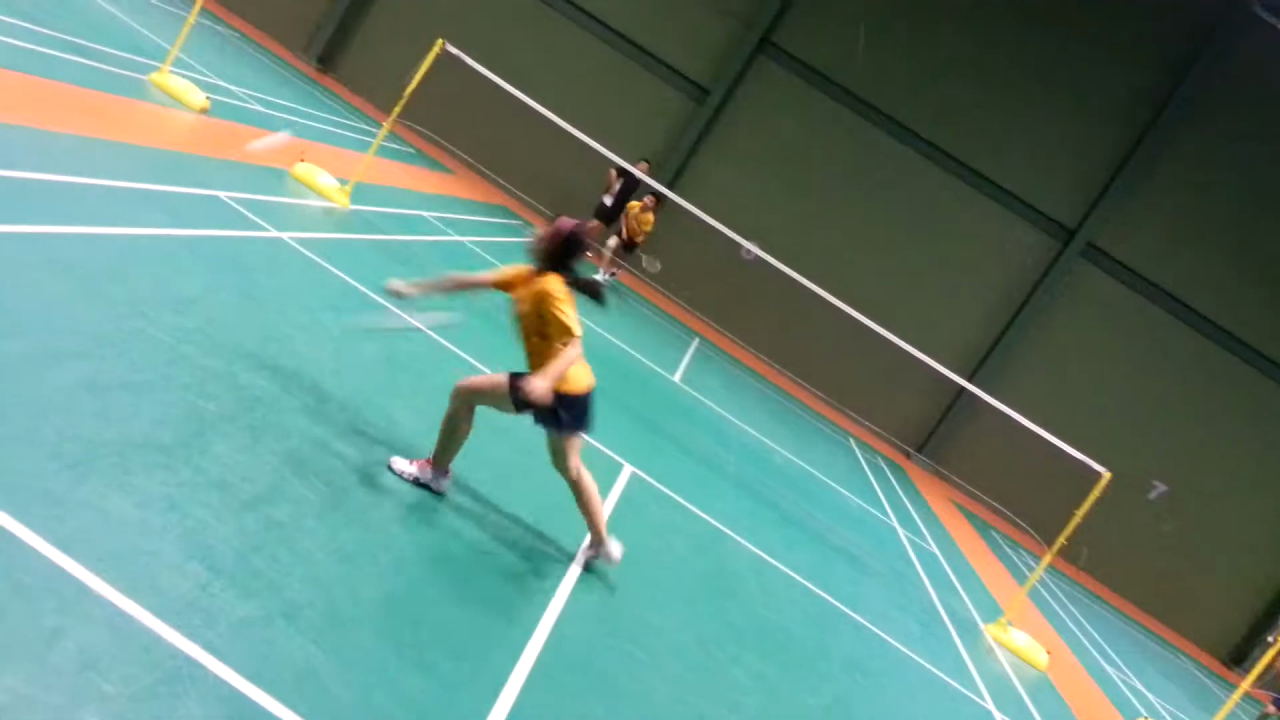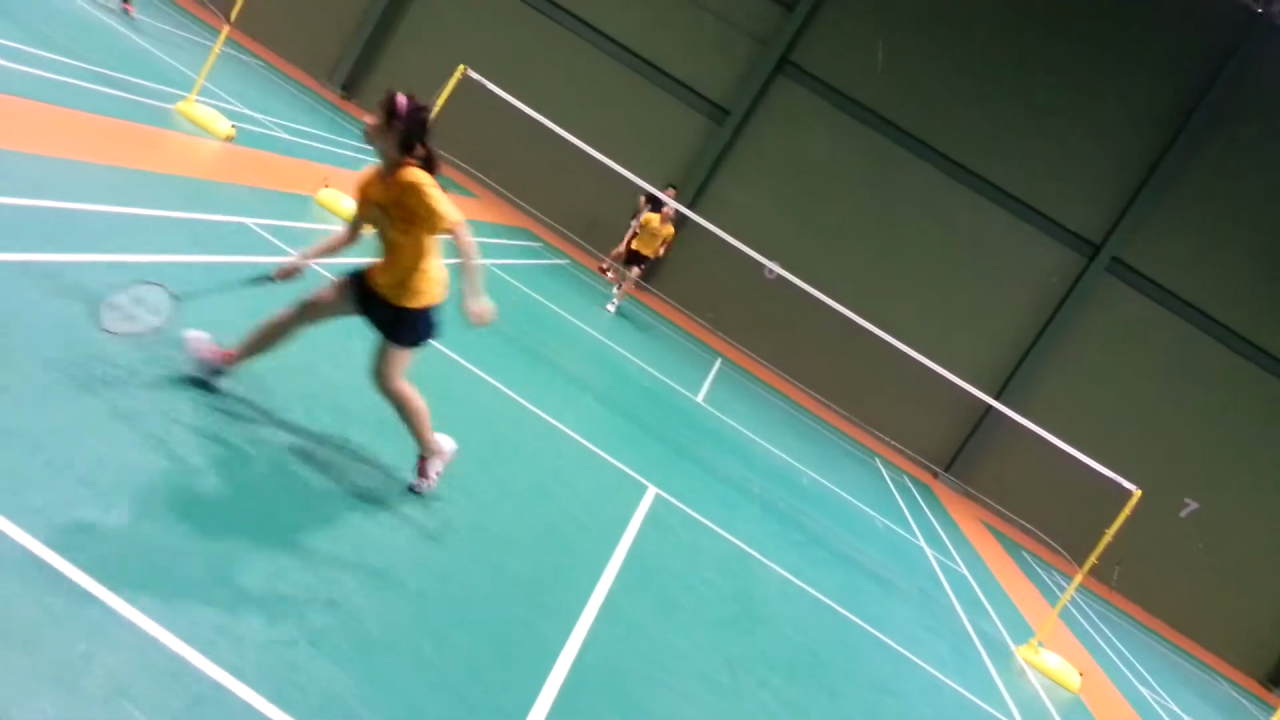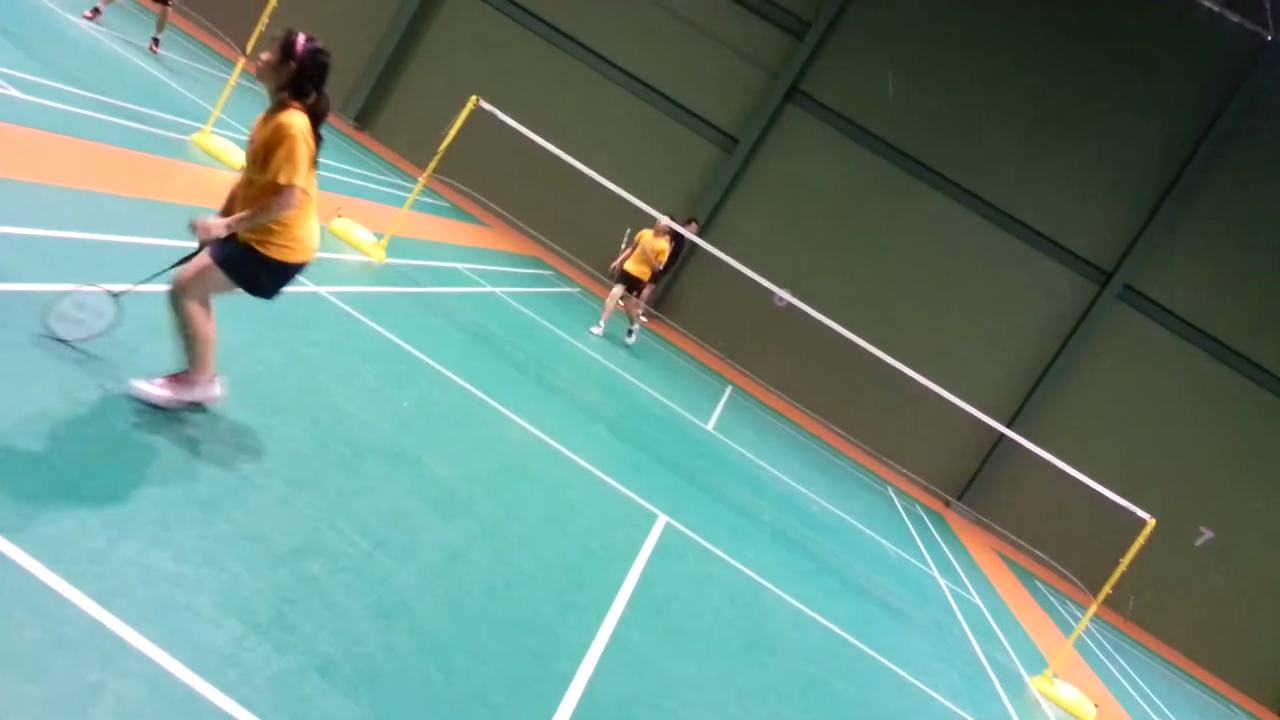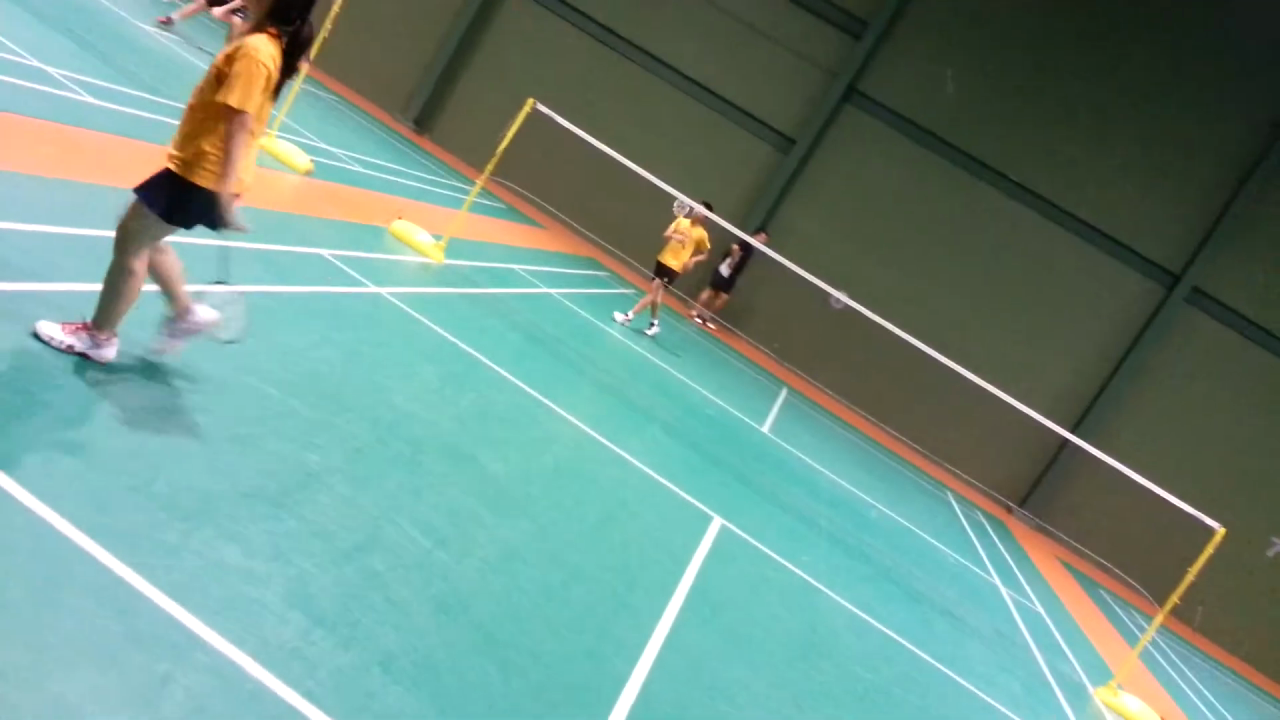
dt=0.4s
person 1, frame 1
left shoulder: (550, 290)
right shoulder: (526, 277)
left elbow: (574, 343)
right elbow: (475, 281)
left wrist: (543, 378)
right wrist: (418, 288)
left hip: (559, 387)
right hip: (571, 385)
left knee: (466, 391)
right knee: (569, 464)
left ankle: (437, 470)
right ankle: (602, 542)
person 1, frame 2
left shoulder: (416, 183)
right shoulder: (373, 181)
left elbow: (462, 236)
right elbow: (354, 231)
left wrist: (474, 295)
right wrist: (303, 259)
left hip: (414, 295)
right hip: (384, 279)
left knee: (388, 378)
right knee: (309, 309)
left ankle: (434, 449)
right ankle: (229, 359)
person 1, frame 3
left shoulder: (289, 126)
right shoulder: (270, 119)
left elbow: (287, 201)
right elbow: (247, 182)
left wrist: (225, 225)
right wrist: (220, 222)
left hip: (274, 249)
right hip: (252, 237)
left knee: (185, 288)
right knee: (188, 285)
left ankle: (198, 382)
right ankle: (198, 377)
person 1, frame 4
left shoulder: (254, 48)
right shoulder: (267, 44)
left elbow: (235, 124)
left wrist: (224, 194)
left hip: (202, 175)
right hip: (198, 166)
left knee: (131, 242)
right knee: (144, 241)
left ankle: (100, 336)
right ankle: (186, 312)
